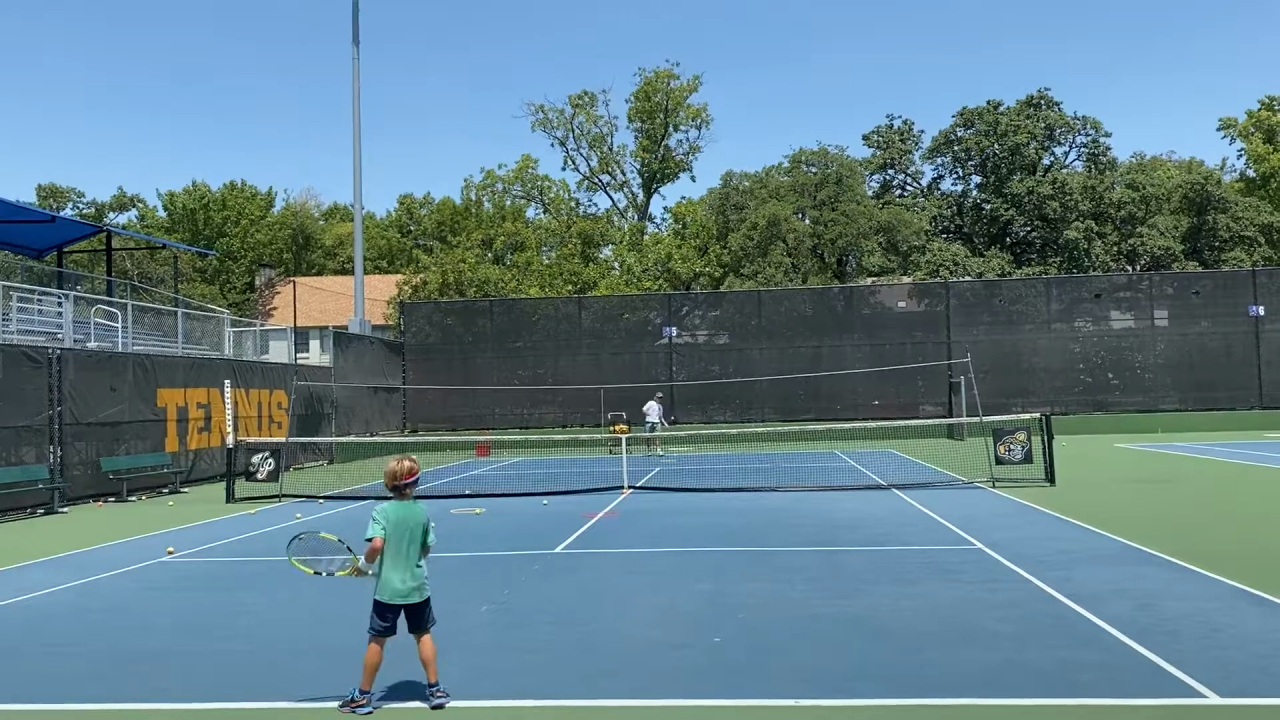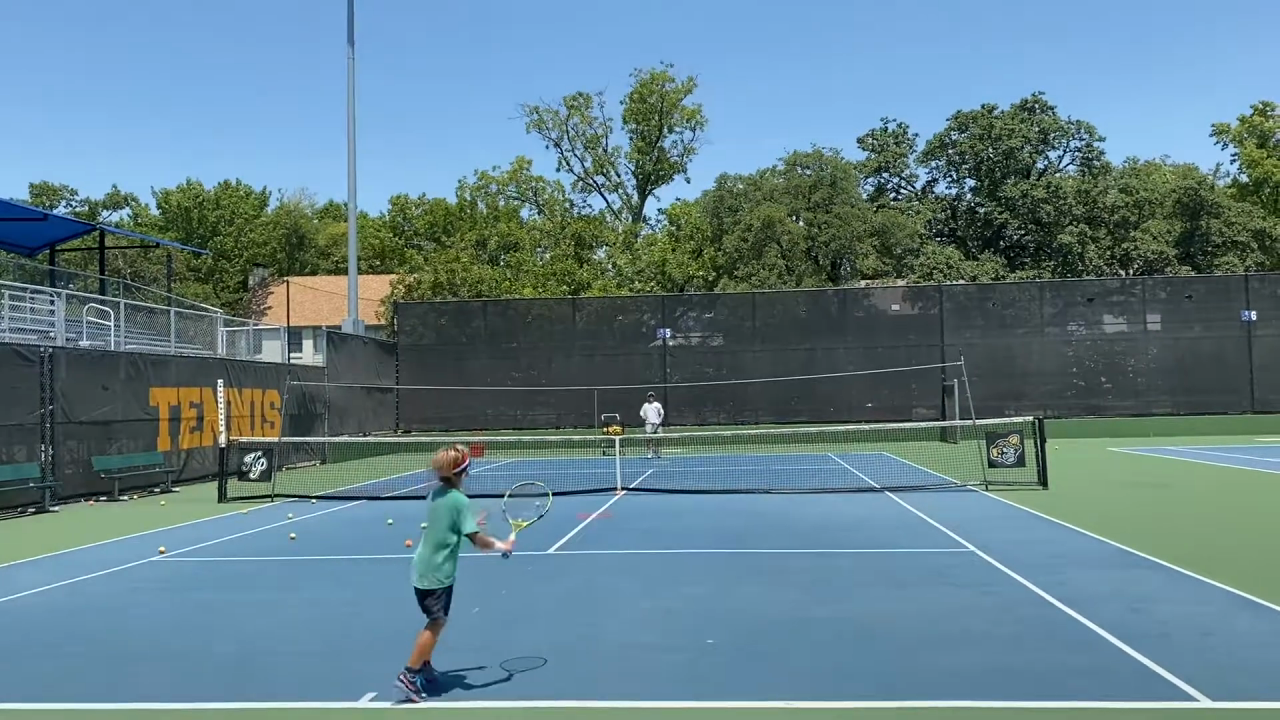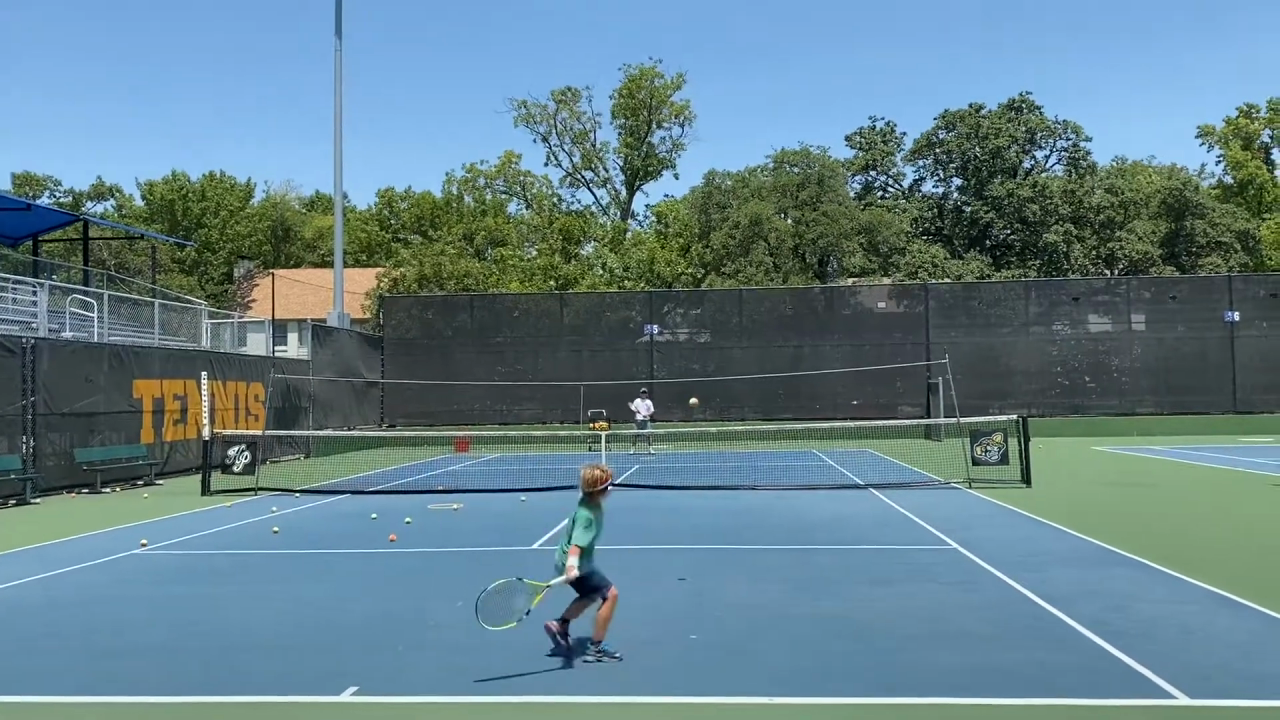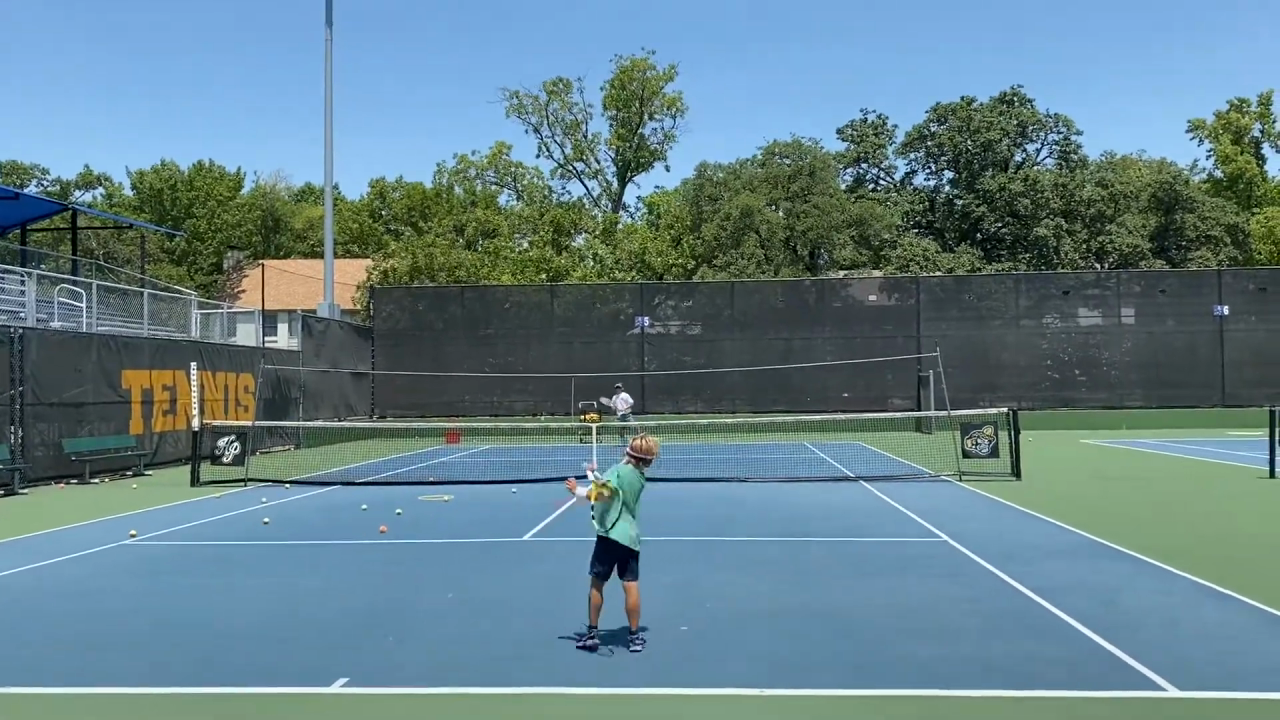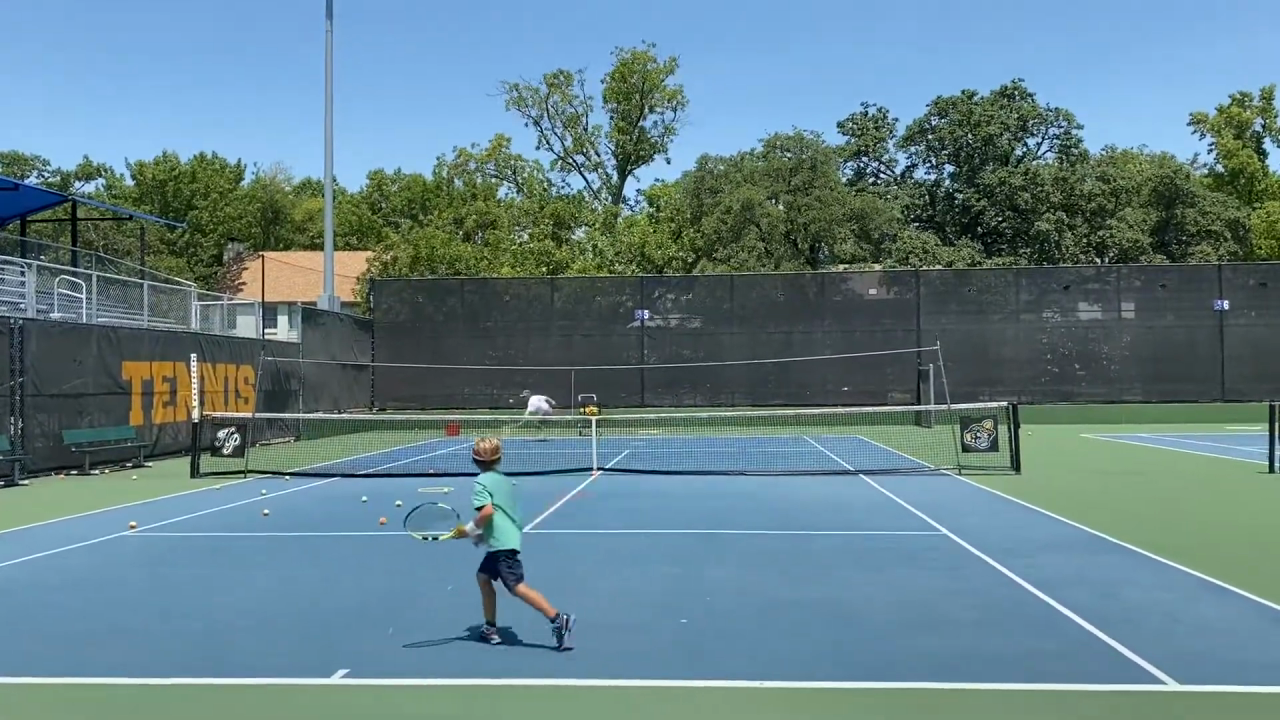
dt=1s
person 1, frame 1
left shoulder: (381, 511)
right shoulder: (423, 512)
left elbow: (376, 546)
right elbow: (426, 550)
left wrist: (364, 565)
left hip: (388, 588)
right hip: (418, 587)
left knee: (377, 641)
right knee: (423, 636)
left ankle: (363, 696)
right ankle: (435, 690)
person 1, frame 2
left shoulder: (435, 494)
right shoulder: (460, 501)
right elbow: (476, 539)
left wrist: (471, 521)
right wrist: (500, 546)
left hip: (422, 570)
right hip: (438, 574)
left knee: (435, 620)
right knee: (436, 625)
left ankle: (423, 668)
right ankle: (408, 675)
person 1, frame 3
left shoulder: (592, 502)
right shoulder: (587, 516)
right elbow: (576, 546)
right wrist: (572, 565)
left hip: (581, 563)
right hip: (579, 566)
left knee: (590, 594)
right knee: (610, 595)
left ankle: (559, 625)
right ankle: (596, 647)
person 1, frame 4
left shoulder: (616, 470)
right shoulder: (641, 480)
left elbow: (603, 493)
right elbow: (617, 494)
left wrist: (579, 490)
right wrist: (595, 476)
left hip: (610, 534)
right hip: (631, 537)
left knee: (596, 582)
right knee: (631, 586)
left ankle: (592, 632)
right ankle: (635, 635)
person 1, frame 5
left shoulder: (481, 482)
right shoulder: (504, 479)
left elbow: (486, 512)
left wrist: (469, 529)
right wrist: (479, 534)
left hip: (503, 542)
right hip: (512, 538)
left knee: (517, 587)
right knee: (483, 577)
left ankle: (559, 620)
right ankle: (490, 628)
